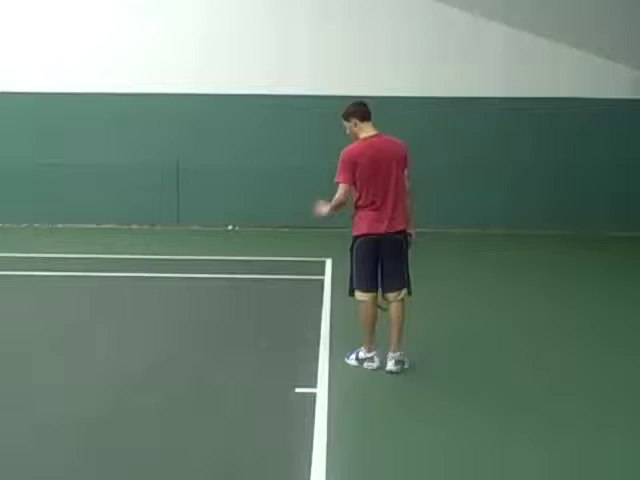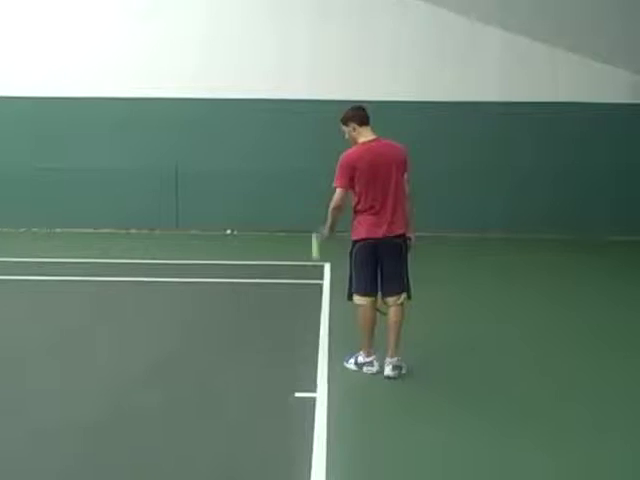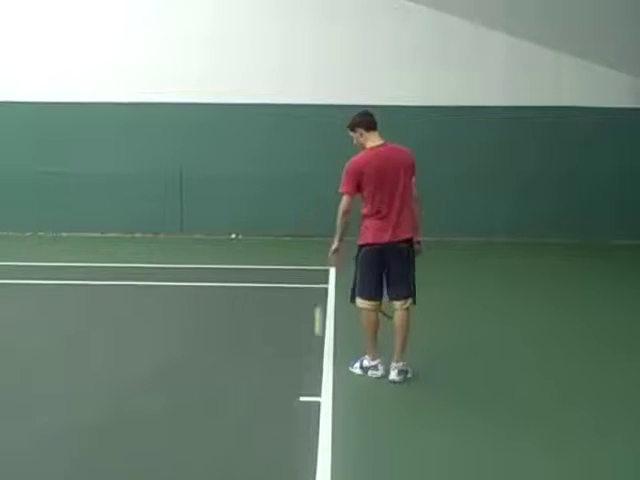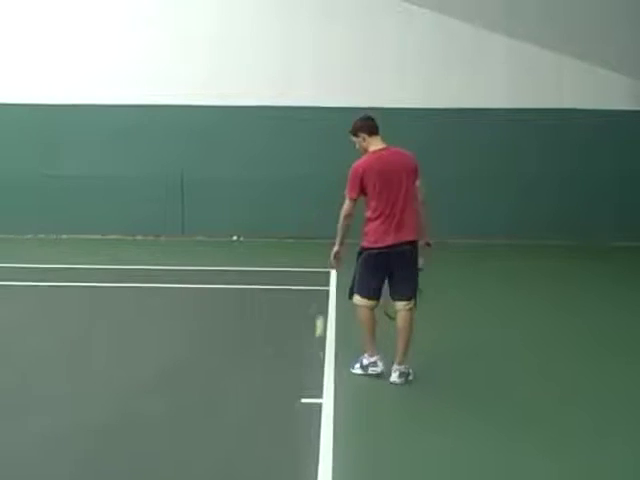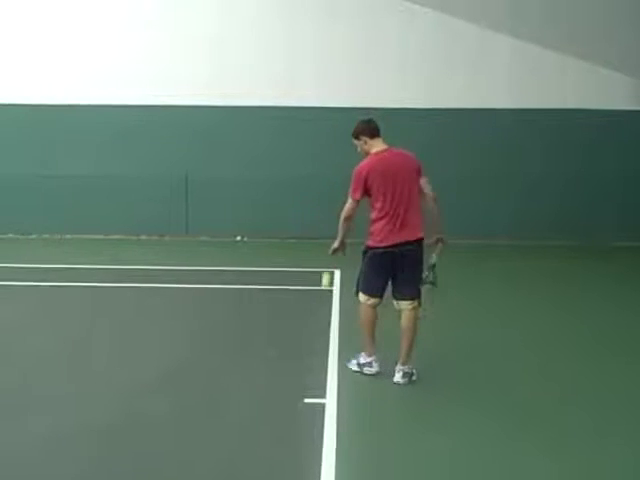
dt=0.1s
person 1, frame 1
left shoulder: (351, 153)
right shoulder: (399, 147)
left elbow: (342, 197)
right elbow: (406, 190)
left wrist: (327, 209)
right wrist: (409, 225)
left hip: (365, 232)
right hip: (396, 231)
left knee: (365, 295)
right knee: (396, 295)
left ankle: (368, 353)
right ankle: (395, 355)
person 1, frame 2
left shoulder: (349, 157)
right shoulder: (398, 151)
left elbow: (338, 202)
right elbow: (405, 193)
left wrist: (329, 227)
right wrist: (408, 229)
left hip: (365, 236)
right hip: (395, 234)
left knee: (364, 299)
right knee: (395, 300)
left ankle: (367, 357)
right ankle: (393, 361)
person 1, frame 3
left shoulder: (356, 163)
right shoulder: (405, 155)
left elbow: (345, 208)
right elbow: (413, 198)
left wrist: (337, 241)
right wrist: (416, 234)
left hip: (371, 242)
right hip: (402, 240)
left knee: (367, 303)
right knee: (402, 304)
left ankle: (372, 361)
right ankle: (398, 365)
person 1, frame 4
left shoulder: (360, 167)
right shoulder: (408, 159)
left elbow: (347, 212)
right elbow: (418, 200)
left wrist: (338, 244)
right wrist: (423, 235)
left hip: (374, 244)
right hip: (406, 242)
left knee: (363, 300)
right knee: (405, 306)
left ankle: (372, 358)
right ankle: (399, 367)
person 1, frame 5
left shoulder: (364, 169)
right shoulder: (409, 158)
left elbow: (348, 212)
right elbow: (428, 194)
left wrist: (340, 241)
left hip: (380, 244)
right hip: (411, 241)
left knee: (367, 299)
right knee: (409, 307)
left ankle: (368, 358)
right ankle: (403, 367)
